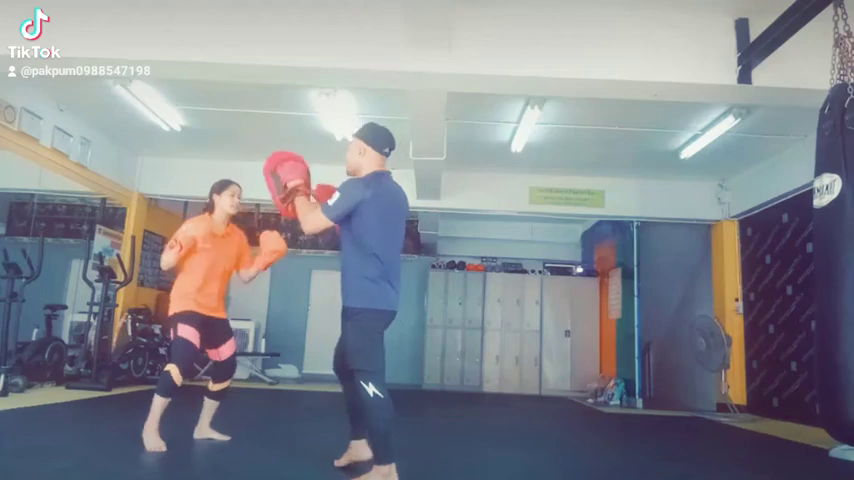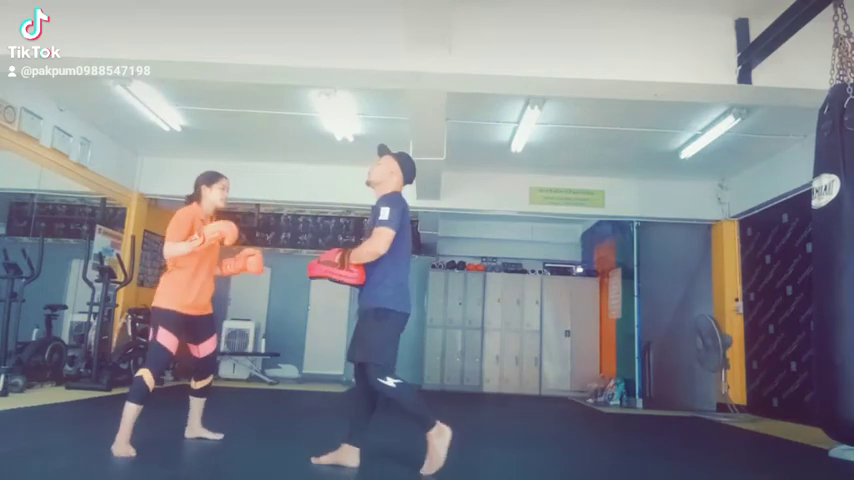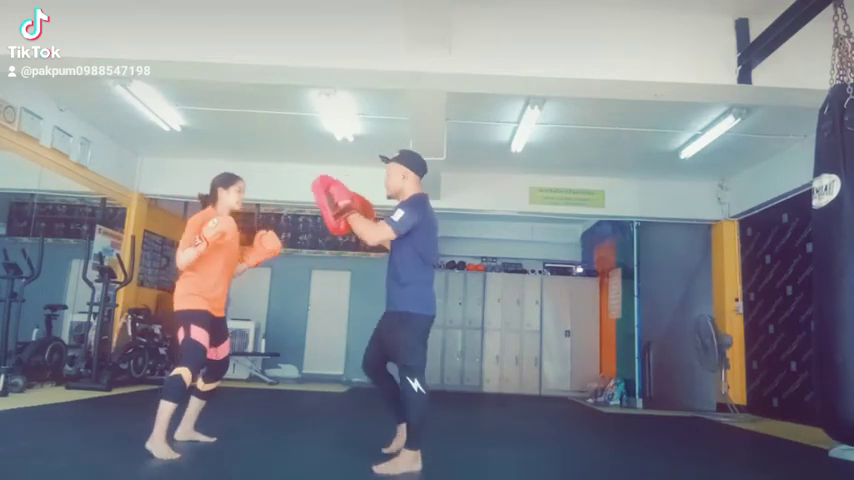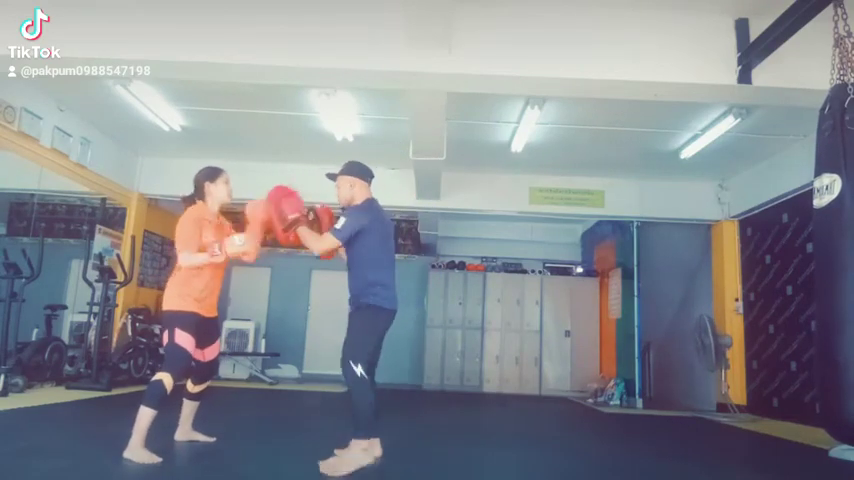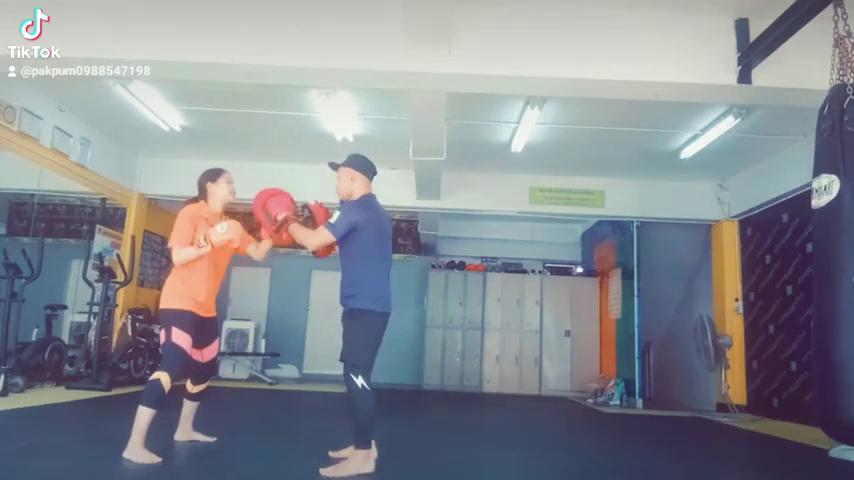
dt=1s
person 1, frame 1
left shoulder: (362, 187)
right shoulder: (393, 191)
left elbow: (311, 224)
left wrist: (297, 190)
right wrist: (331, 201)
left hip: (366, 302)
right hip: (378, 299)
left knee: (369, 381)
right knee: (346, 367)
right ankle: (360, 442)
person 1, frame 2
left shoulder: (389, 202)
right shoulder: (391, 205)
left elbow: (377, 246)
left wrist: (345, 256)
right wrist: (352, 262)
left hip: (384, 306)
right hip: (377, 306)
left knee: (381, 377)
right knee: (366, 376)
left ankle: (435, 430)
right ankle: (349, 448)
person 1, frame 3
left shoulder: (415, 208)
right shoulder: (406, 212)
left elbow: (374, 234)
right elbow: (391, 244)
left wrist: (348, 213)
right wrist: (359, 216)
left hip: (411, 309)
right hip: (397, 307)
left knee: (410, 376)
right knee: (372, 363)
left ankle: (411, 454)
right ankle: (405, 425)
person 1, frame 4
left shoulder: (359, 213)
right shoulder: (374, 215)
left elbow: (319, 246)
left wrist: (298, 224)
right wrist: (328, 233)
left hip: (372, 304)
right hip: (375, 304)
left knee: (353, 365)
right knee: (362, 371)
left ankle: (361, 446)
right ankle: (370, 441)
person 1, frame 5
left shoulder: (356, 208)
right shoulder: (373, 211)
left elbow: (312, 242)
left wrist: (289, 222)
right wrist: (322, 227)
left hip: (364, 306)
right hip: (369, 305)
left knee: (356, 376)
right knee: (356, 375)
right ankle: (365, 444)
person 2, frame 1
left shoulder: (238, 236)
right shoulder: (194, 225)
left elbow: (245, 274)
right elbow: (165, 263)
left wrist: (267, 257)
right wrist: (182, 241)
left hip: (214, 310)
right hip: (187, 305)
left knee: (225, 367)
right knee: (183, 360)
left ankle: (203, 427)
right ankle: (151, 427)
person 2, frame 2
left shoulder: (213, 224)
right shoulder: (186, 215)
right elbow: (169, 252)
left wrist: (239, 264)
right wrist: (203, 238)
left hip: (200, 307)
right hip: (172, 303)
left knee: (207, 364)
right knee: (156, 363)
left ankle: (194, 425)
right ankle: (122, 438)
person 2, frame 3
left shoulder: (231, 226)
right shoulder: (200, 220)
right elbow: (182, 261)
left wrist: (257, 254)
right wrist: (205, 239)
left hip: (214, 306)
right hip: (192, 301)
left knee: (217, 366)
right knee: (191, 363)
left ankle: (185, 429)
right ankle: (157, 437)
person 2, frame 4
left shoulder: (223, 224)
right shoulder: (194, 215)
left elbow: (248, 255)
right elbow: (185, 260)
right wrist: (223, 251)
left hip: (206, 308)
right hip: (181, 304)
left knee: (206, 368)
right knee: (175, 368)
left ankle: (184, 429)
right ankle: (135, 445)
person 2, frame 5
left shoulder: (229, 222)
right shoulder: (191, 213)
left elbow: (256, 253)
right elbow: (178, 256)
left wrist: (272, 236)
right wrist: (211, 239)
left hip: (205, 307)
right hip: (180, 302)
left knee: (205, 367)
right knee: (172, 367)
left ankle: (184, 429)
right ankle: (134, 445)
